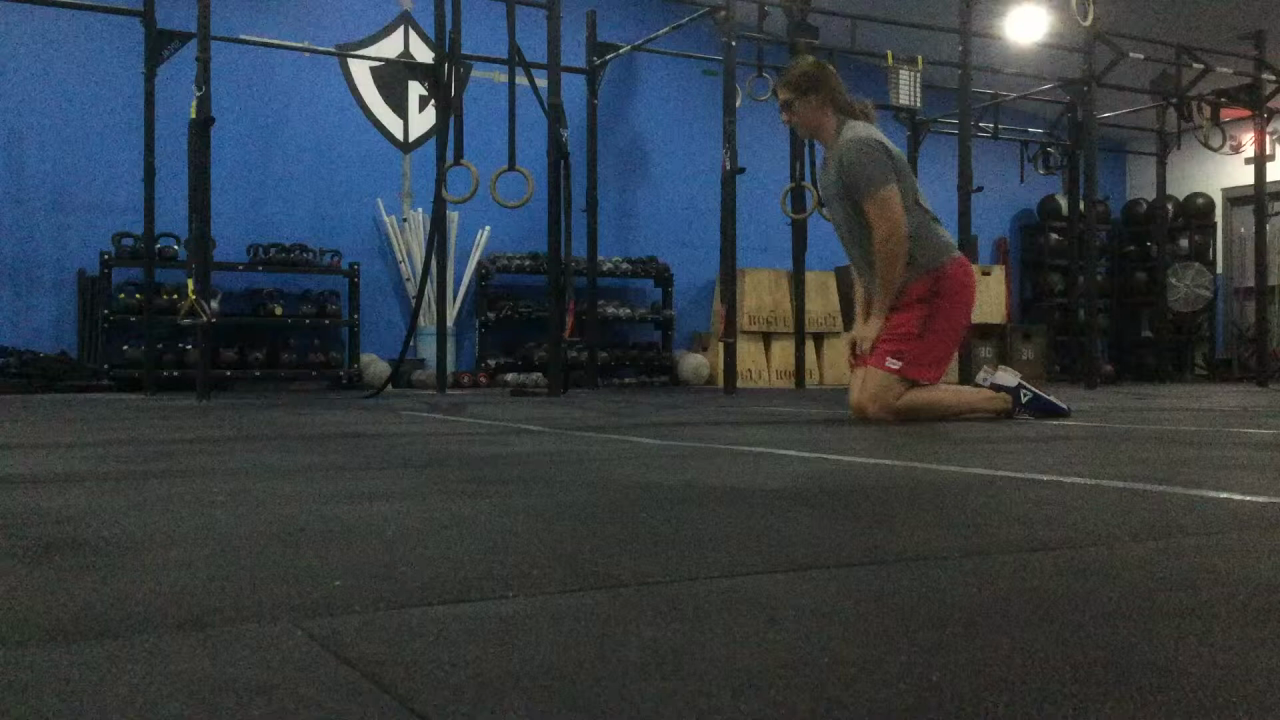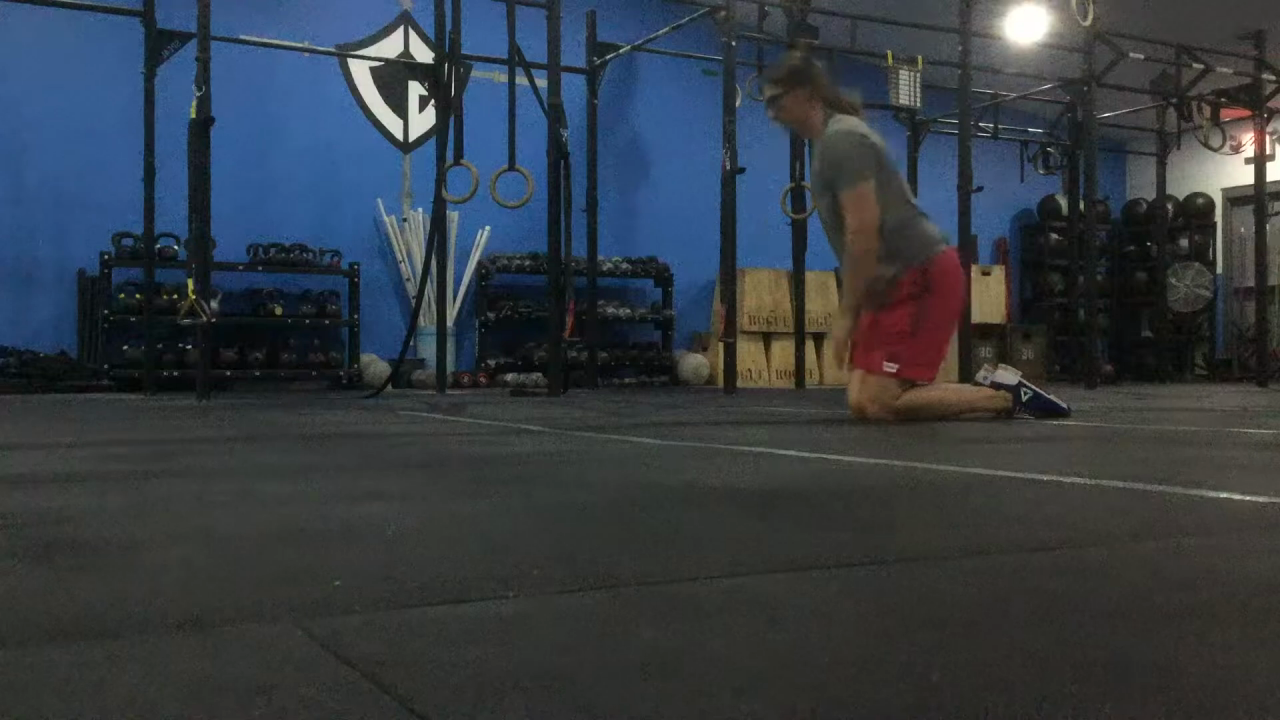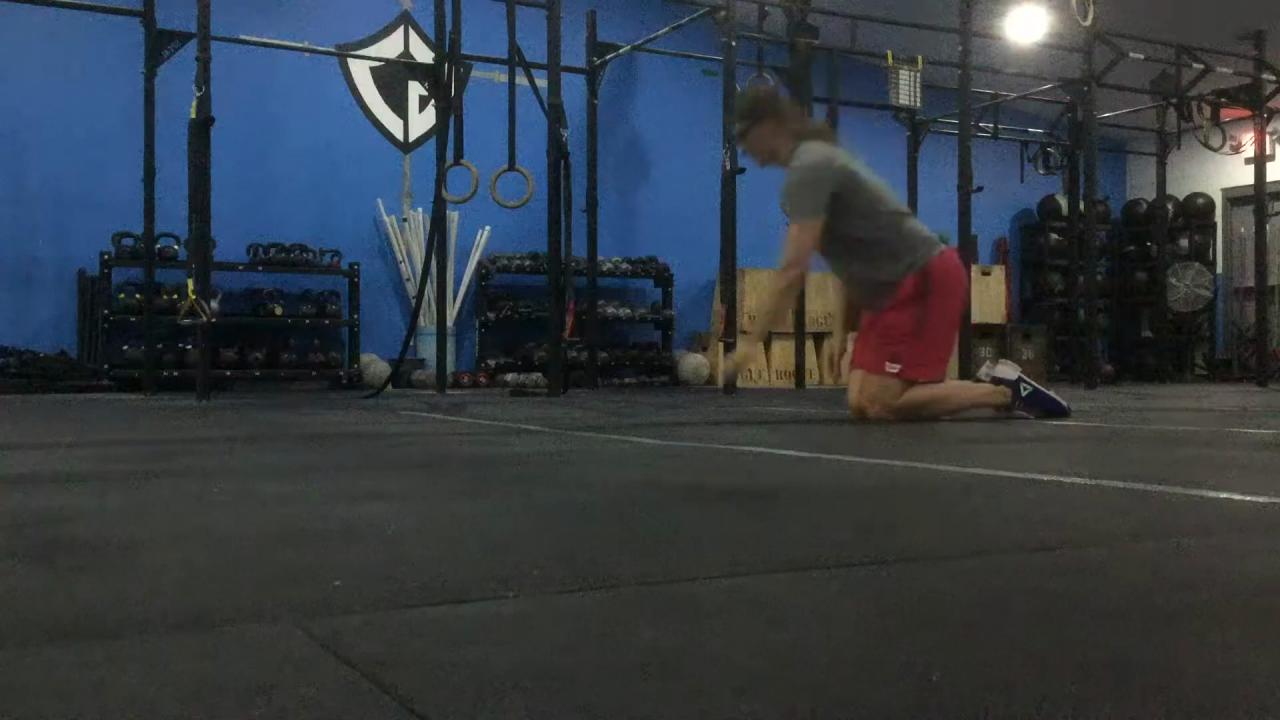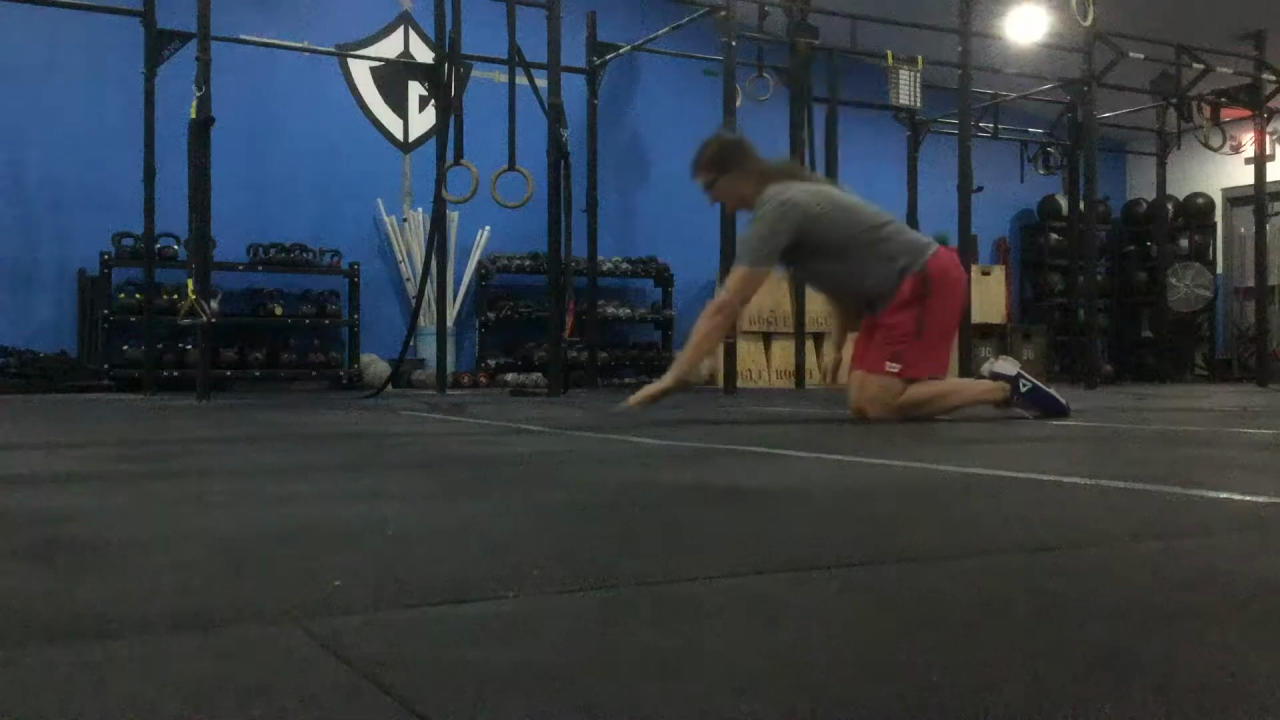
dt=0.2s
person 1, frame 1
left shoulder: (857, 146)
right shoulder: (837, 156)
left elbow: (891, 234)
left wrist: (877, 316)
right wrist: (861, 320)
left hip: (934, 284)
right hip: (912, 288)
left knee: (877, 404)
right knee: (861, 402)
left ankle: (1006, 397)
right ankle: (991, 387)
person 1, frame 2
left shoulder: (842, 138)
right shoulder: (833, 142)
left elbow: (864, 233)
right elbow: (852, 249)
left wrist: (846, 315)
right wrist: (849, 316)
left hip: (922, 280)
right hip: (894, 286)
left knee: (878, 406)
right knee: (861, 403)
left ankle: (1008, 396)
right ankle: (989, 385)
person 1, frame 3
left shoulder: (807, 169)
right shoulder: (820, 163)
left elbow: (793, 267)
right elbow: (853, 265)
left wrist: (752, 341)
right wrist: (841, 334)
left hip: (925, 283)
right hip: (898, 287)
left knee: (881, 407)
right knee: (862, 403)
left ankle: (1007, 392)
right ankle: (987, 385)
person 1, frame 4
left shoulder: (775, 212)
right shoulder: (791, 199)
left elbow: (726, 306)
left wrist: (671, 378)
right wrist: (837, 348)
left hip: (928, 282)
right hip: (904, 286)
left knee: (880, 406)
right knee: (862, 401)
left ankle: (1007, 387)
right ankle: (992, 379)
